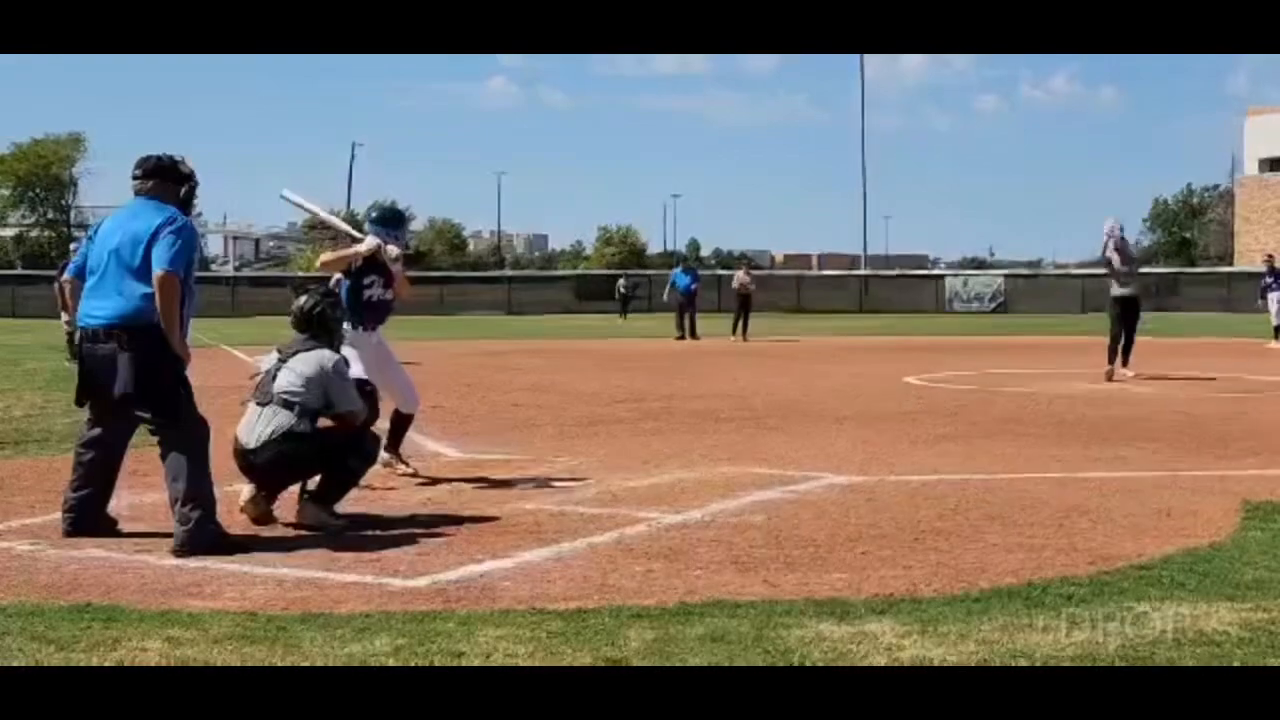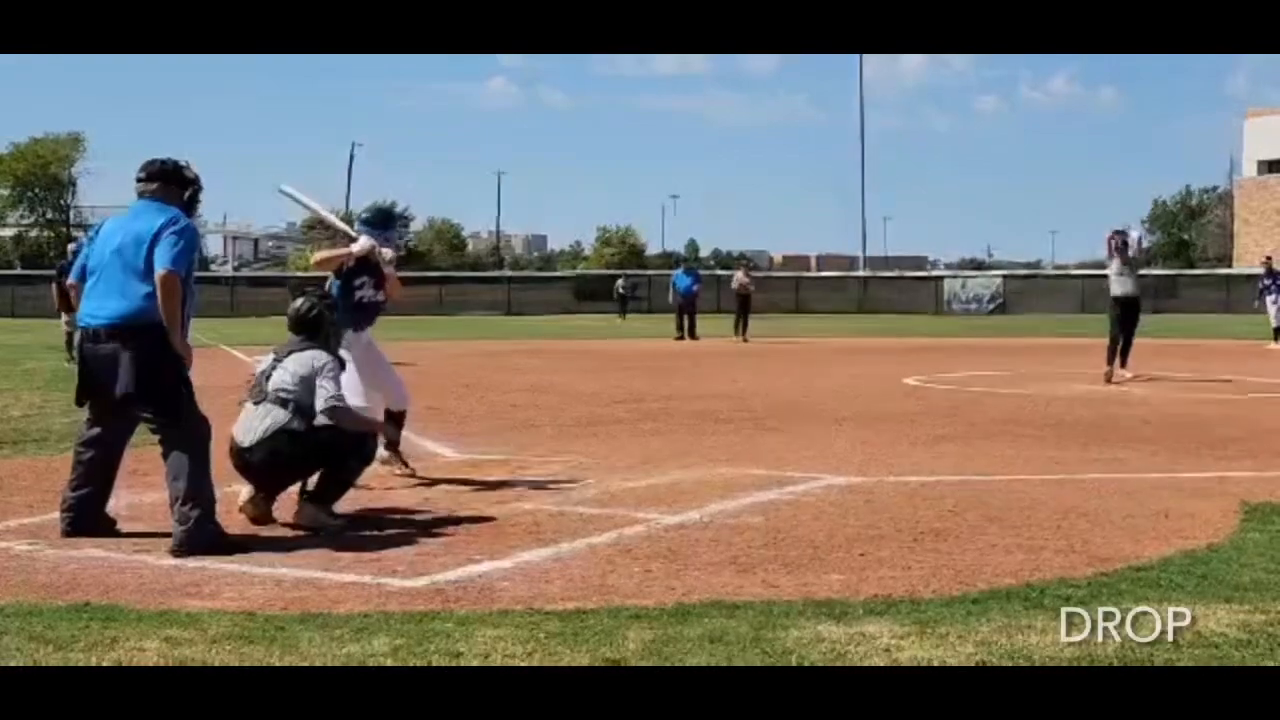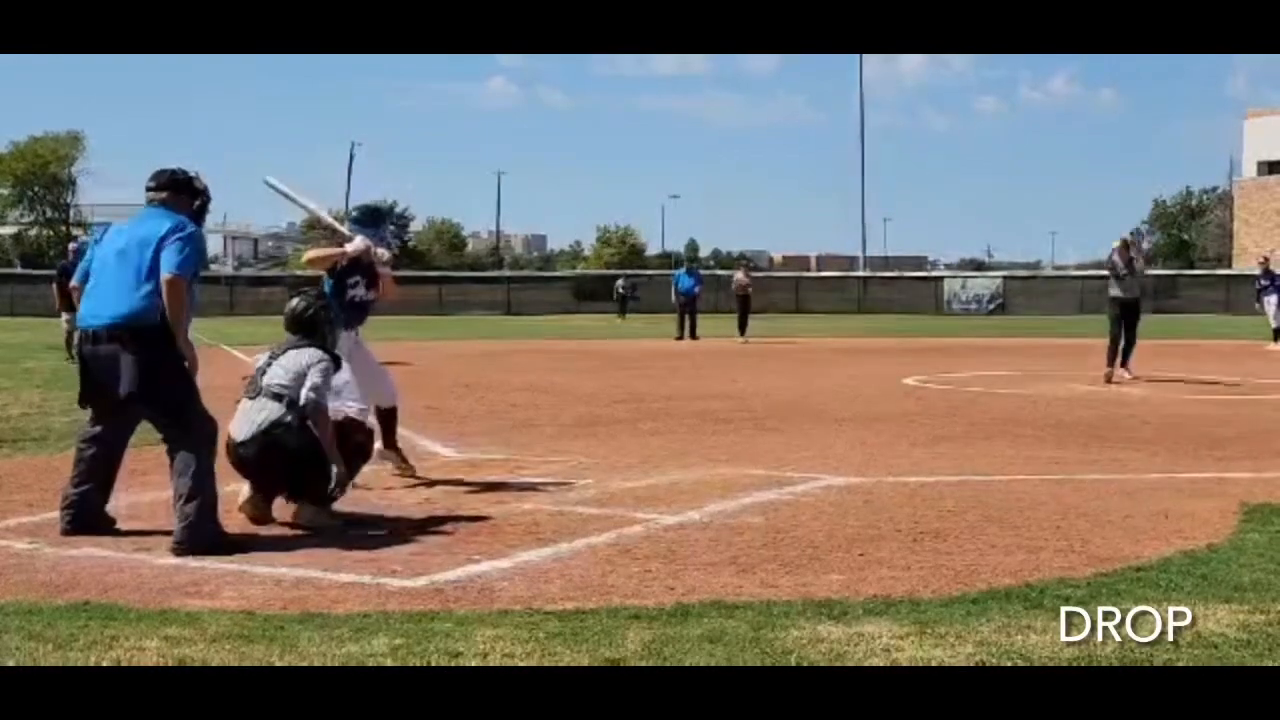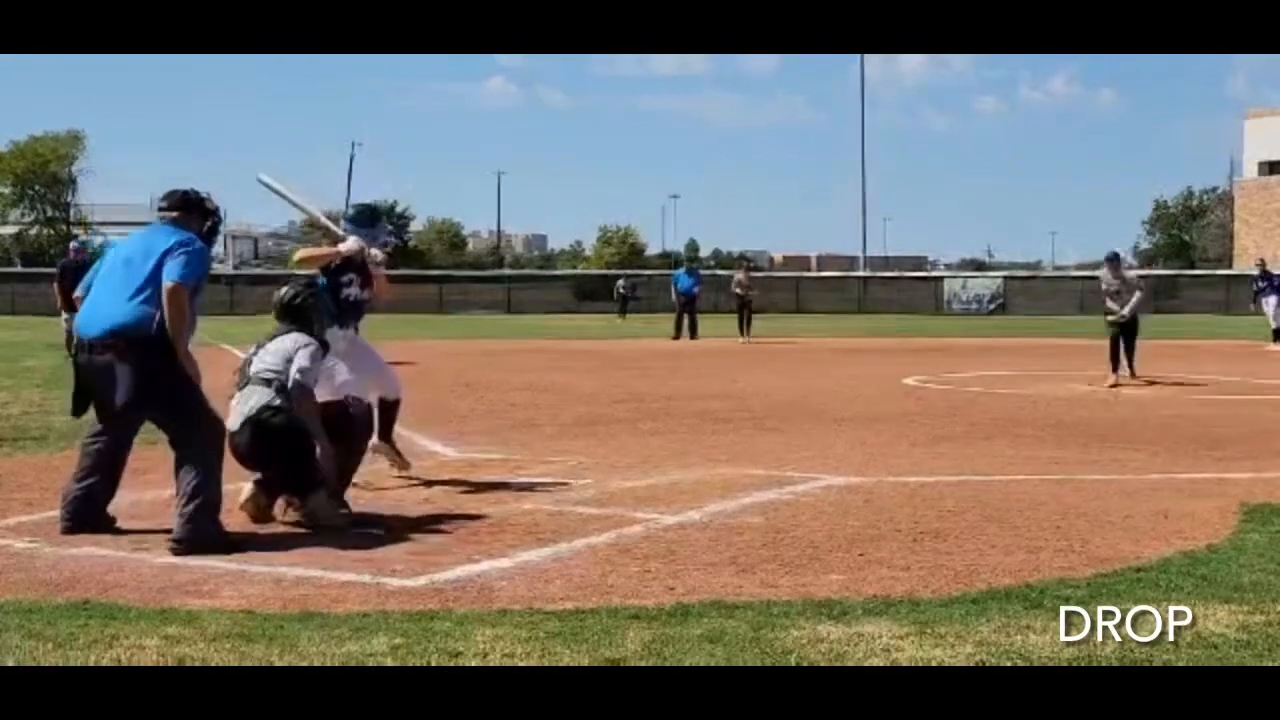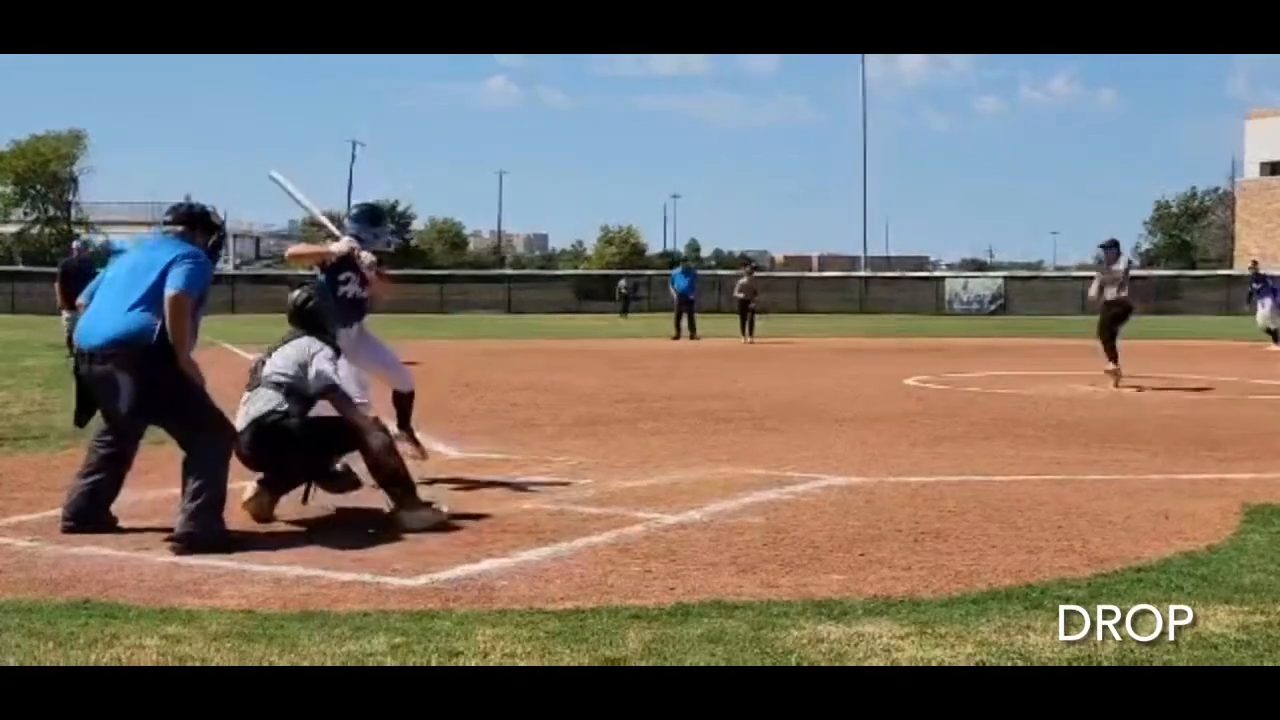
dt=0.3s
person 1, frame 1
left shoulder: (106, 224)
right shoulder: (174, 223)
left elbow: (71, 279)
right elbow: (164, 278)
left wrist: (86, 330)
right wrist: (175, 340)
left hip: (95, 344)
right hip: (139, 344)
left knee: (103, 430)
right knee: (183, 432)
left ankle: (81, 515)
right ankle: (195, 531)
person 1, frame 2
left shoulder: (108, 225)
right shoulder: (176, 224)
left elbow: (75, 283)
right elbow: (167, 278)
right wrist: (177, 339)
left hip: (94, 342)
right hip: (141, 343)
left knee: (102, 429)
right knee: (185, 432)
left ankle: (80, 515)
right ankle: (194, 532)
person 1, frame 3
left shoulder: (116, 230)
right shoulder: (183, 229)
left elbow: (77, 284)
right elbow: (172, 281)
right wrist: (182, 340)
left hip: (93, 343)
right hip: (140, 342)
left knee: (104, 429)
right knee: (192, 431)
left ankle: (80, 513)
right ankle: (195, 530)
person 1, frame 4
left shoulder: (127, 243)
right shoulder: (189, 245)
left elbow: (81, 294)
right elbow: (173, 290)
right wrist: (182, 350)
left hip: (90, 349)
right hip: (138, 349)
left knee: (112, 429)
right knee: (200, 433)
left ankle: (80, 511)
right ankle: (196, 529)
person 1, frame 5
left shoulder: (131, 253)
right shoulder: (192, 257)
left elbow: (84, 301)
right elbow: (176, 298)
right wrist: (184, 358)
left hip: (89, 357)
right hip: (137, 357)
left knee: (119, 432)
right knee: (211, 435)
left ankle: (83, 511)
right ankle: (197, 528)
person 2, frame 1
left shoulder: (389, 262)
right shoulder: (359, 260)
left elbow: (403, 291)
right elbow: (323, 262)
left wrist: (396, 268)
right wrist: (361, 250)
left hip: (373, 339)
right hip: (346, 339)
left knee: (409, 399)
right knee: (364, 401)
left ankle: (390, 452)
person 2, frame 2
left shoulder: (380, 263)
right shoulder: (350, 260)
left elbow: (394, 294)
right elbow: (316, 261)
left wrist: (389, 270)
right wrist: (355, 250)
left hip: (361, 339)
left knee: (398, 396)
right knee: (357, 406)
left ankle: (390, 450)
person 2, frame 3
left shoulder: (371, 262)
right shoulder: (342, 259)
left elbow: (385, 292)
right elbow: (309, 259)
left wrist: (384, 270)
right wrist: (349, 250)
left hip: (349, 338)
left knee: (386, 392)
left ankle: (389, 446)
person 2, frame 4
left shoulder: (367, 261)
right shoulder: (337, 258)
left elbow: (380, 292)
right elbow: (300, 258)
left wrist: (378, 271)
right wrist: (343, 250)
left hip: (348, 336)
right hip: (323, 338)
left knee: (390, 385)
left ankle: (384, 440)
person 2, frame 5
left shoulder: (372, 257)
right shoulder: (337, 255)
left elbow: (380, 290)
right elbow: (292, 254)
left wrist: (371, 274)
right wrist: (332, 250)
left hip: (355, 332)
left knee: (402, 377)
right knee: (357, 402)
left ankle: (404, 431)
person 3, frame 1
left shoulder: (277, 355)
right shoulder: (330, 359)
right elbow: (353, 417)
right wrist: (364, 404)
left hip: (245, 454)
right hip: (274, 454)
right knee: (365, 441)
left ankle: (261, 492)
right ankle: (316, 505)
person 3, frame 2
left shoulder: (275, 356)
right shoulder: (322, 360)
right elbow: (335, 412)
right wrist: (377, 425)
left hip: (241, 454)
right hip: (270, 453)
right knee: (362, 440)
left ankle: (260, 493)
right ankle: (315, 506)
person 3, frame 3
left shoulder: (273, 355)
right shoulder: (318, 357)
right elbow: (313, 410)
right wrist: (337, 462)
left hip: (238, 450)
right hip: (266, 446)
right knee: (359, 434)
left ankle: (260, 492)
right ankle: (313, 505)
person 3, frame 4
left shoulder: (267, 344)
right shoulder: (306, 343)
right elbow: (300, 392)
right wrist: (323, 445)
left hip: (241, 440)
right hip: (263, 432)
right knee: (357, 413)
left ankle: (263, 490)
right ankle: (327, 497)
person 3, frame 5
left shoulder: (282, 349)
right shoulder: (317, 348)
right elbow: (333, 392)
right wrist: (371, 432)
left hip: (249, 442)
right hip: (272, 435)
right knee: (367, 427)
left ankle: (266, 490)
right ankle: (409, 507)
